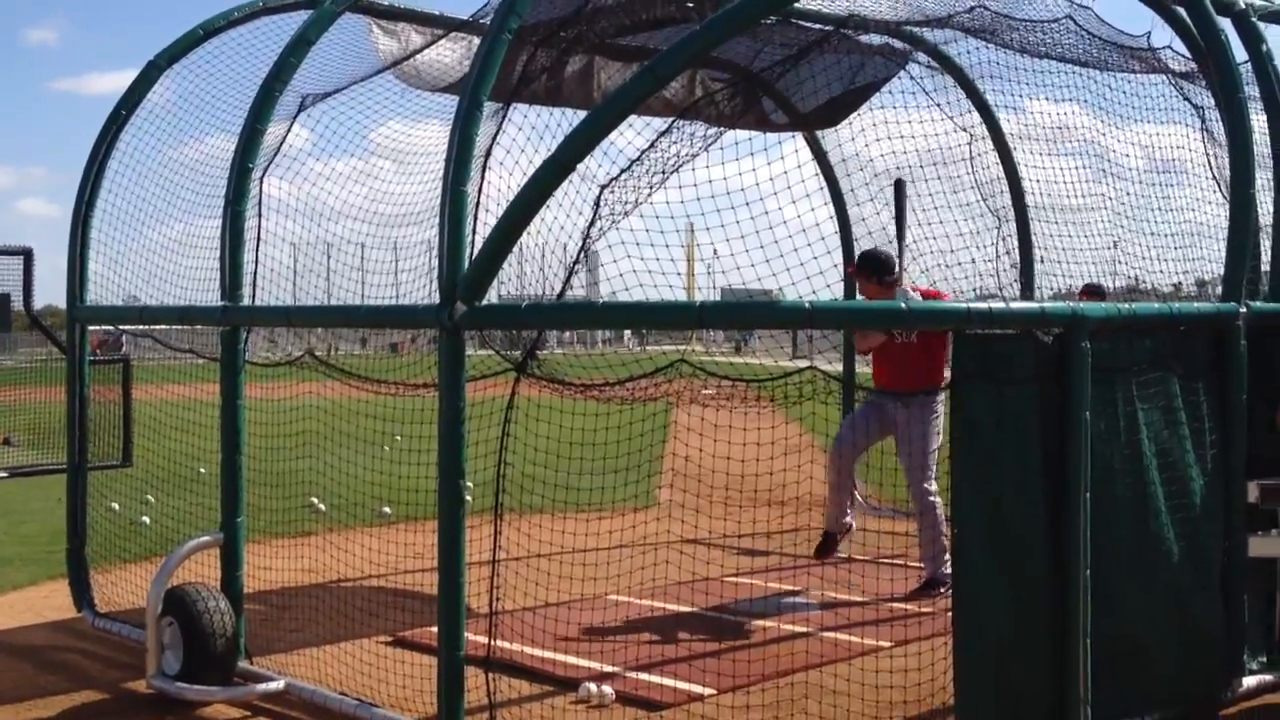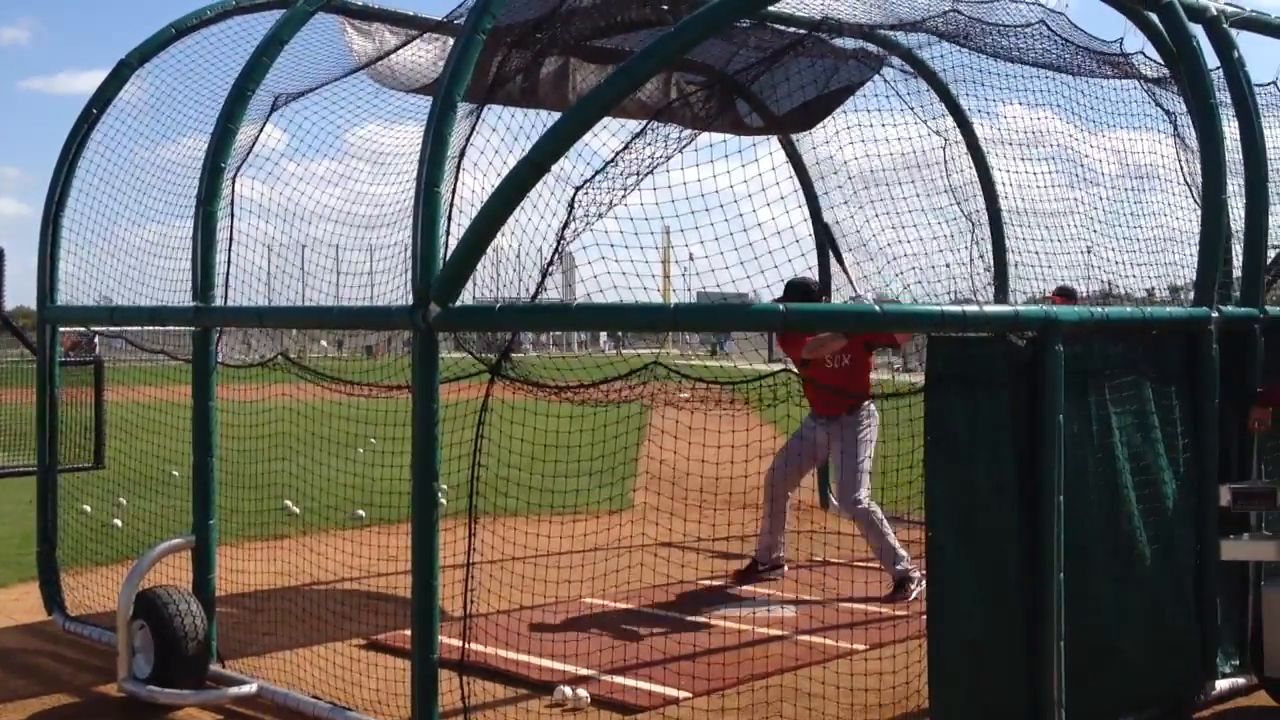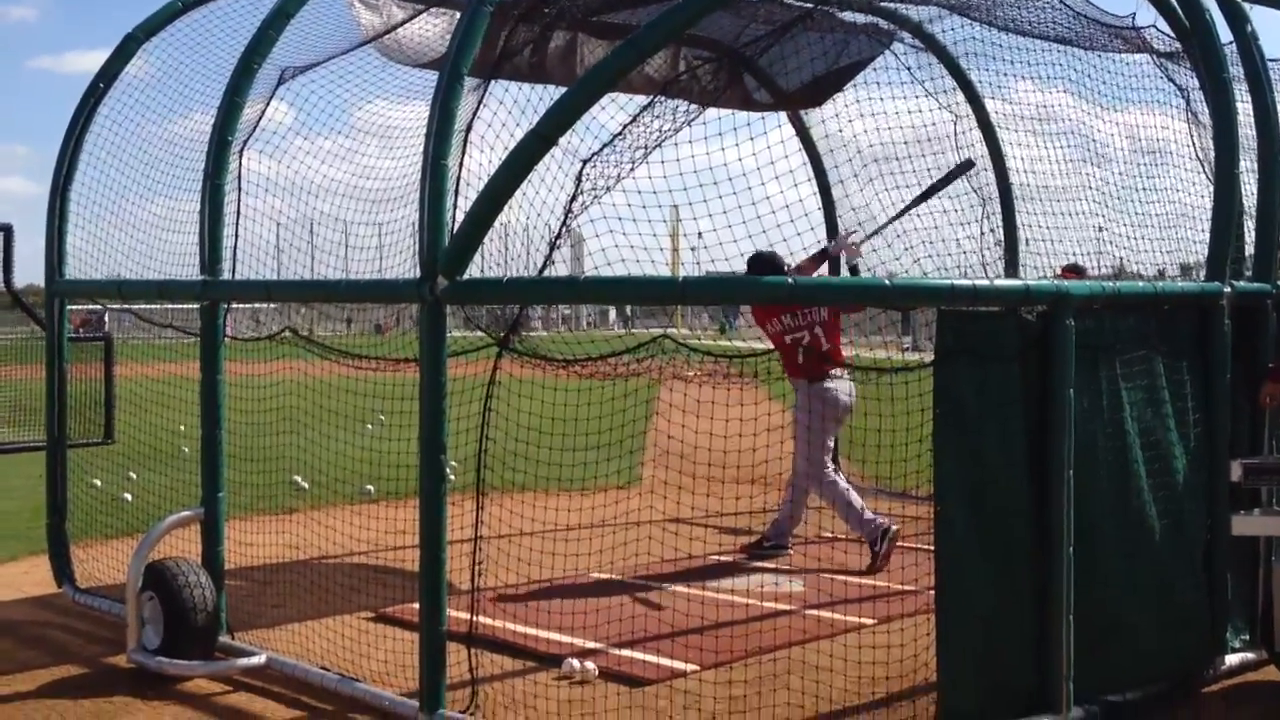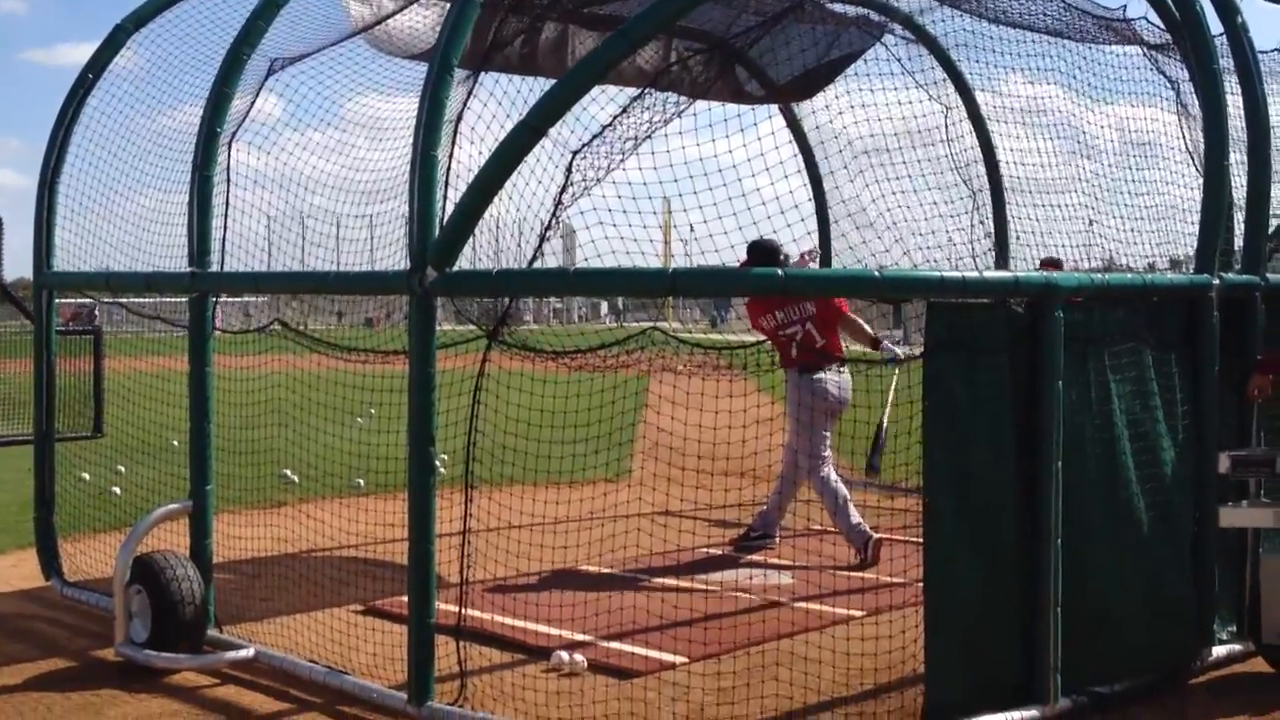
dt=0.4s
person 1, frame 1
left shoulder: (927, 298)
right elbow: (863, 341)
left wrist: (922, 306)
left hip: (923, 403)
right hip: (883, 398)
left knee: (922, 487)
right knee: (842, 449)
left ankle: (941, 573)
right ankle: (838, 525)
person 1, frame 2
left shoulder: (852, 332)
right shoulder: (791, 333)
left elbow: (904, 335)
right elbow: (812, 350)
left hip: (853, 422)
right hip: (818, 420)
left knee: (853, 500)
right knee: (777, 481)
left ankle: (905, 572)
right ankle: (769, 559)
person 1, frame 3
left shoulder: (763, 310)
left elbow: (791, 281)
left wrist: (827, 253)
right wrist: (851, 260)
left hip: (813, 391)
right hip: (840, 384)
left knee: (818, 472)
right knee: (805, 467)
left ankle: (875, 530)
right ankle: (776, 537)
person 1, frame 4
left shoulder: (756, 307)
right elbow: (847, 322)
right wrist: (881, 345)
left hip: (806, 385)
right hip: (839, 380)
left knee: (816, 466)
right knee: (795, 459)
left ankle: (862, 538)
right ankle: (765, 528)
